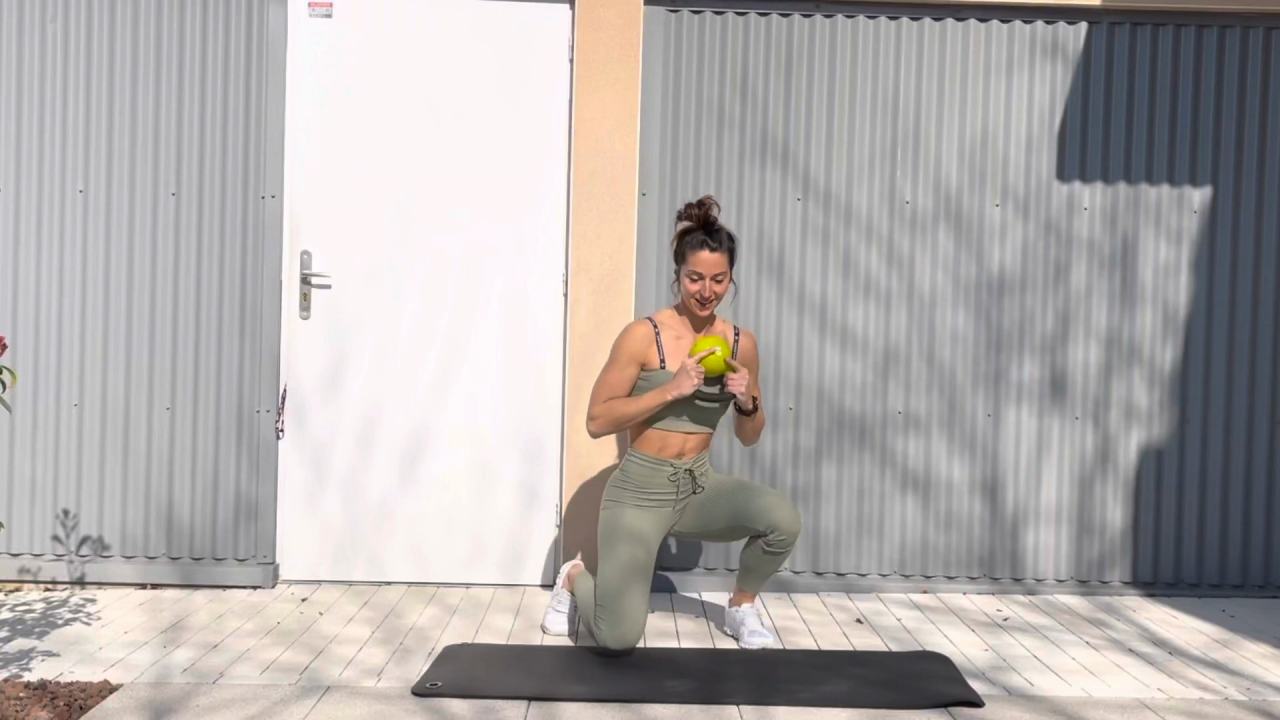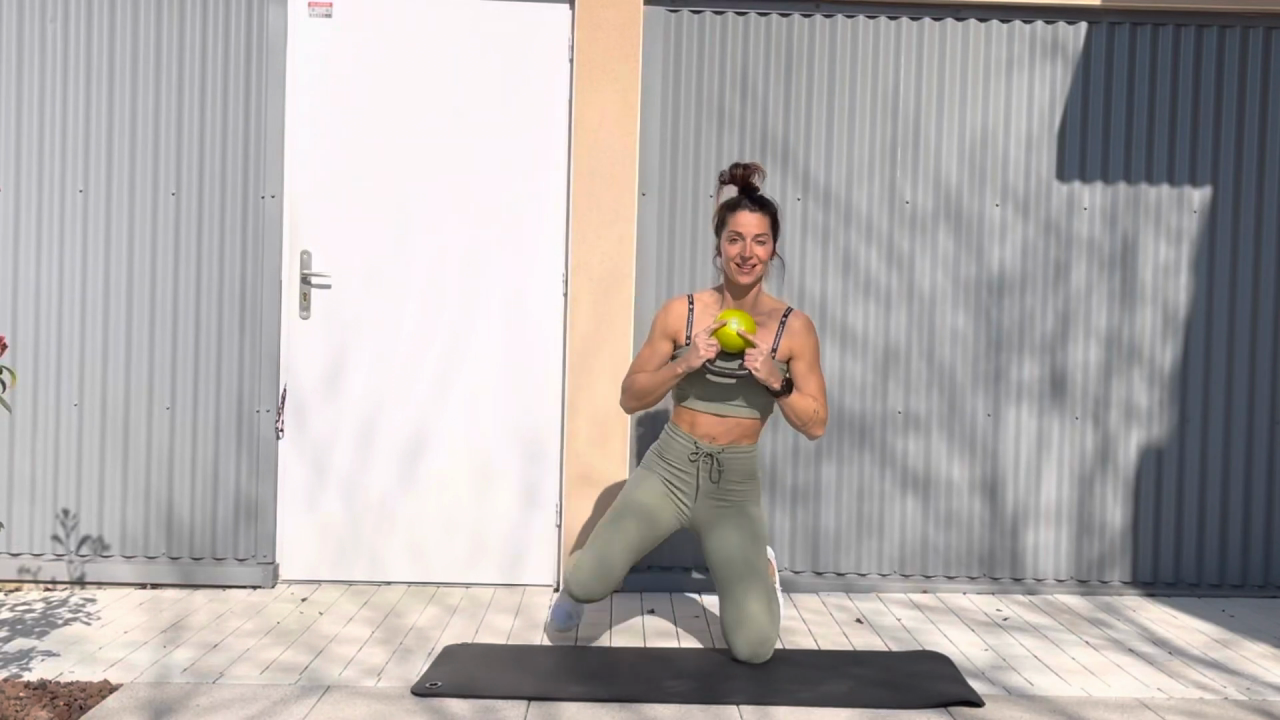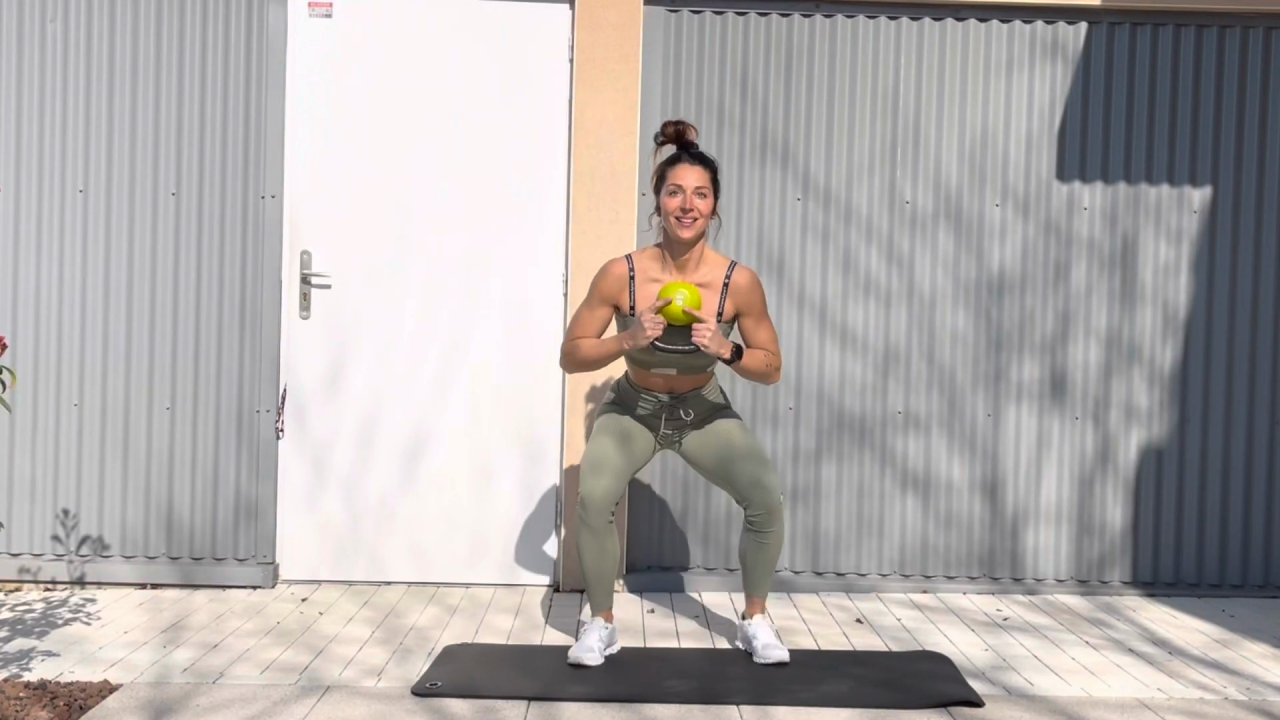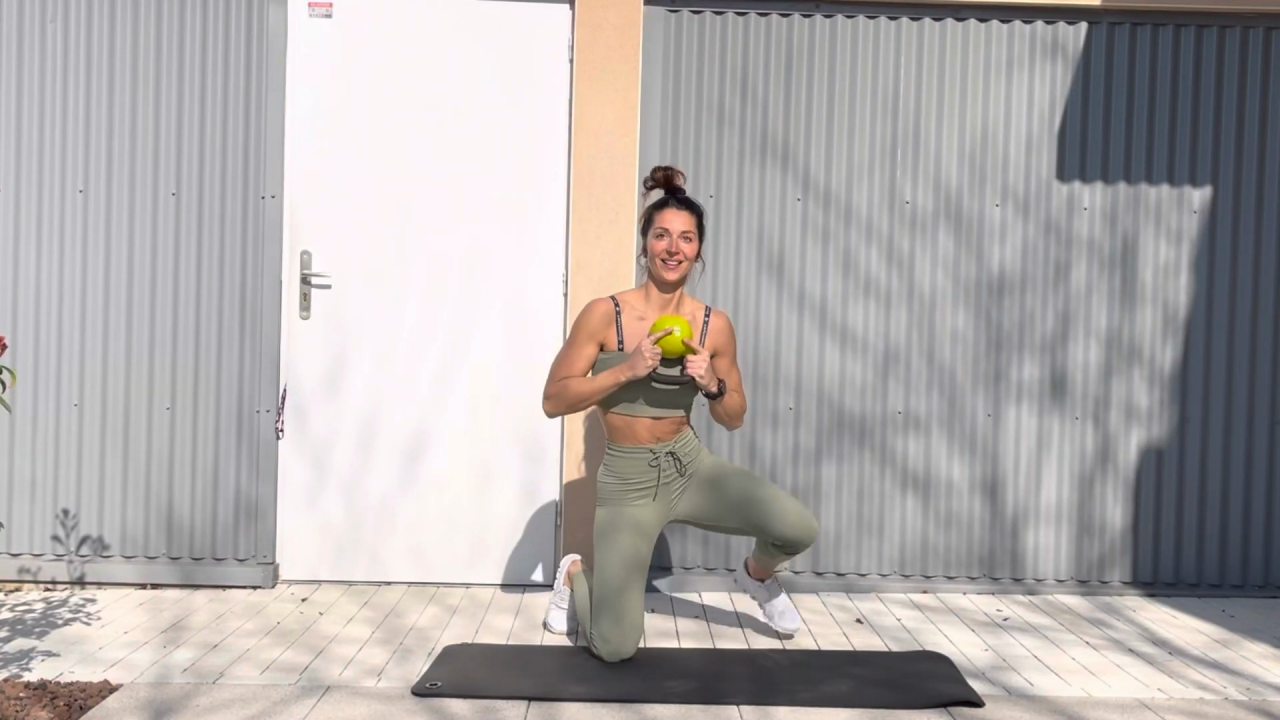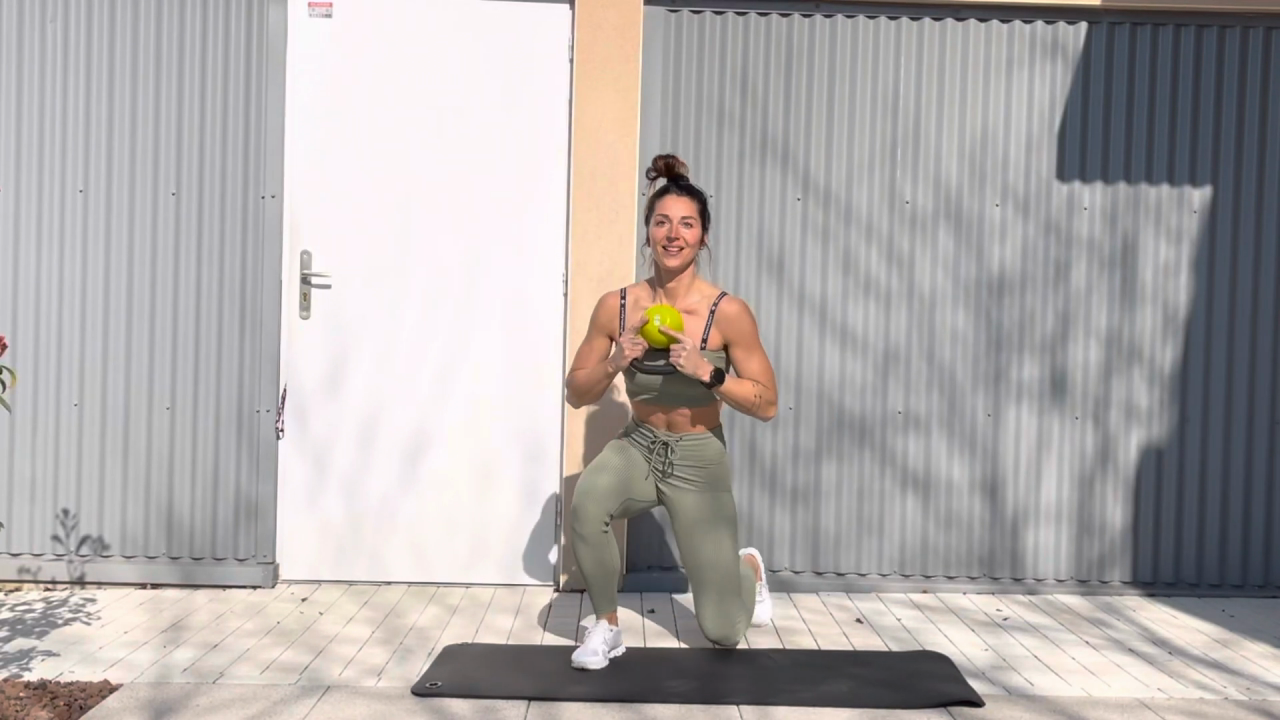
dt=1s
person 1, frame 1
left shoulder: (742, 343)
right shoulder: (643, 336)
left elbow: (750, 436)
right elbow: (597, 421)
left wrist: (748, 401)
right wrist: (670, 389)
left hip: (700, 485)
right hip: (638, 490)
left knee: (783, 519)
right knee: (618, 636)
left ankle: (741, 607)
right ankle: (574, 580)
person 1, frame 2
left shoulder: (794, 327)
right shoulder: (680, 312)
left elbow: (815, 425)
right elbow: (630, 398)
left wrist: (777, 380)
right wrist: (684, 364)
left hip: (735, 486)
right hip: (670, 469)
left knee: (754, 649)
right knee: (588, 583)
left ankle: (762, 570)
right ankle: (579, 579)
person 1, frame 3
left shoulder: (739, 281)
right shoulder: (619, 274)
left elbow: (771, 368)
right elbow: (570, 357)
left wrist: (727, 350)
right wrist: (629, 340)
left hip: (703, 410)
right hip: (632, 406)
left knee: (766, 498)
right knee: (593, 497)
left ankle: (754, 618)
right ankle: (601, 624)
person 1, frame 4
left shoulder: (715, 325)
right shoulder: (602, 314)
left elbow: (734, 419)
right elbow: (553, 400)
left wrist: (713, 384)
right wrist: (625, 369)
left hip: (691, 467)
right hip: (627, 482)
left knee: (798, 528)
right knee: (614, 647)
left ankle: (757, 575)
right ankle: (575, 576)
person 1, frame 5
left shoulder: (729, 312)
right shoulder: (615, 306)
left elbow: (767, 404)
right elbow: (575, 393)
left wrist: (709, 373)
right wrist: (615, 363)
left hip: (700, 462)
right hip: (637, 449)
left knee: (722, 632)
right knee: (587, 503)
left ankle: (747, 569)
right ankle: (606, 625)
